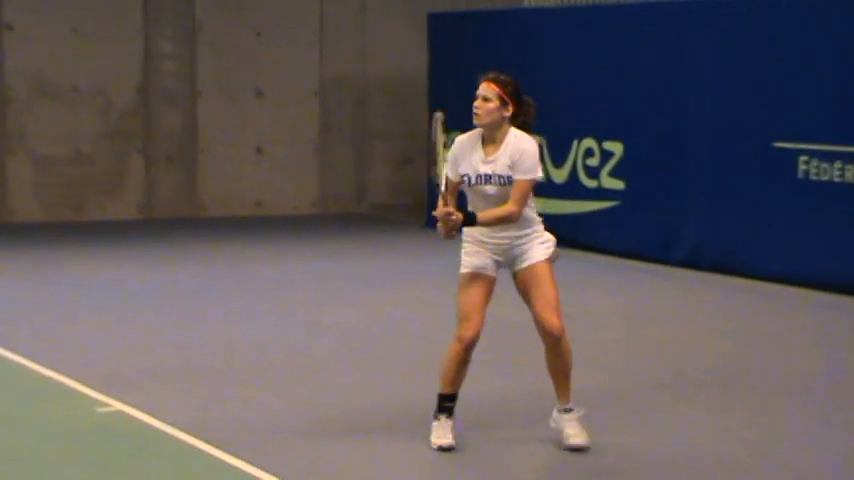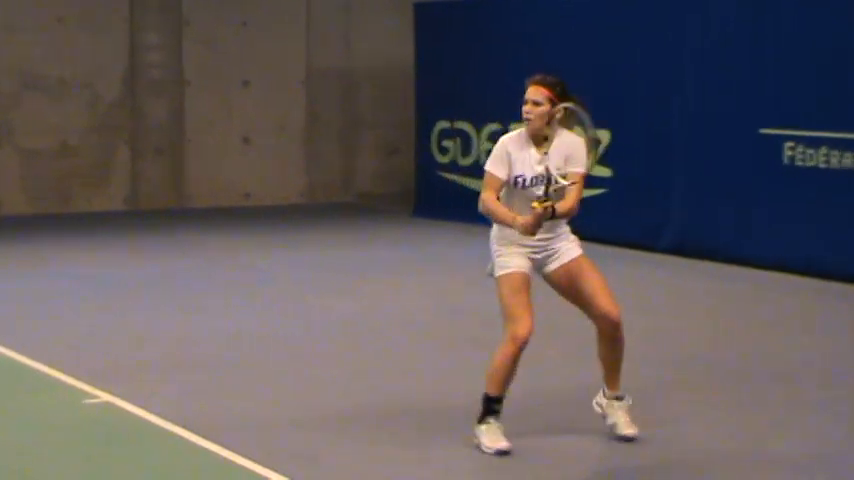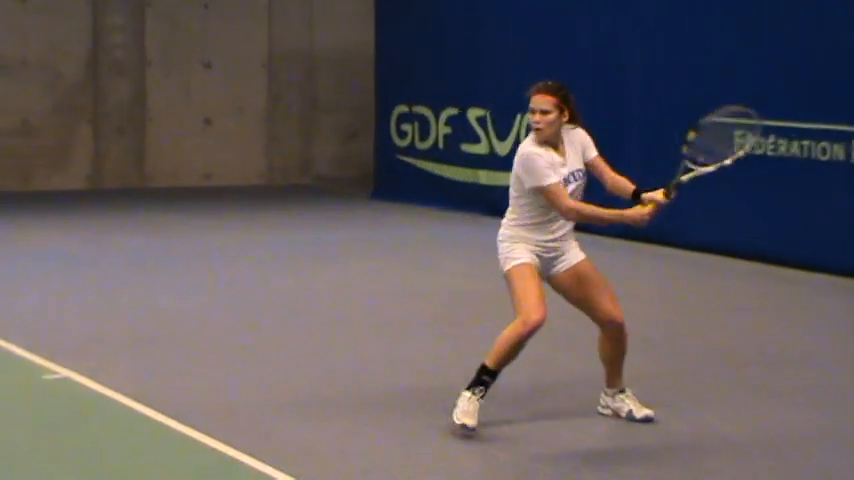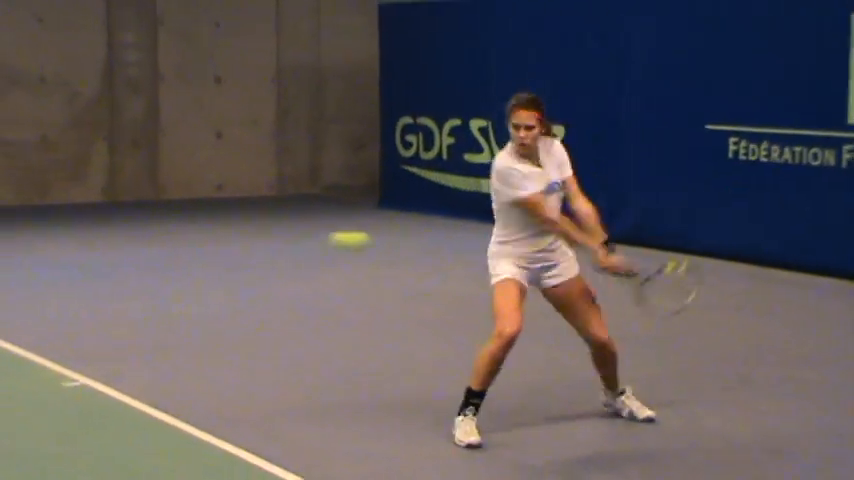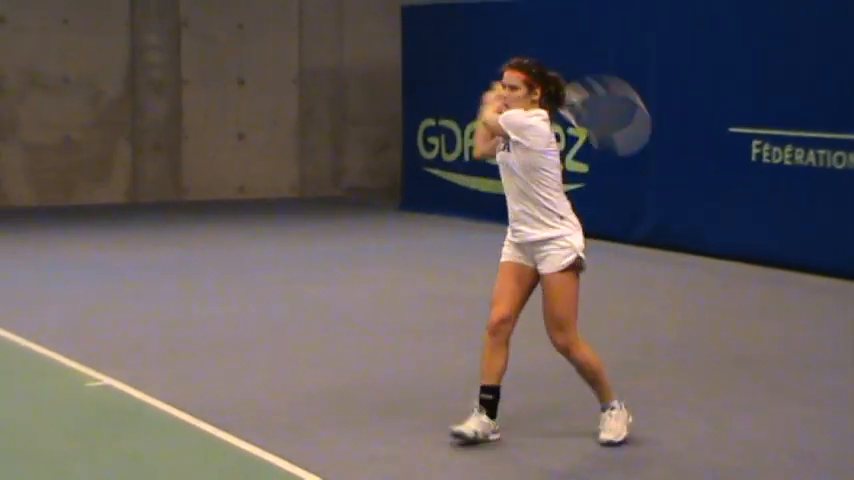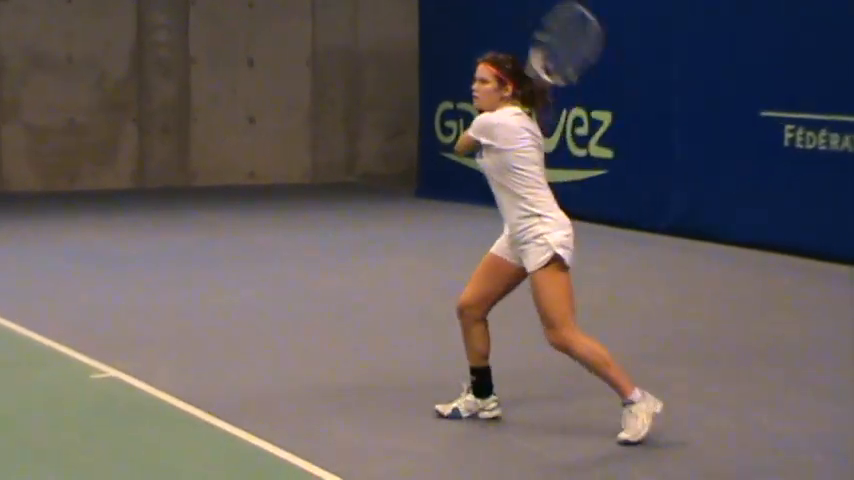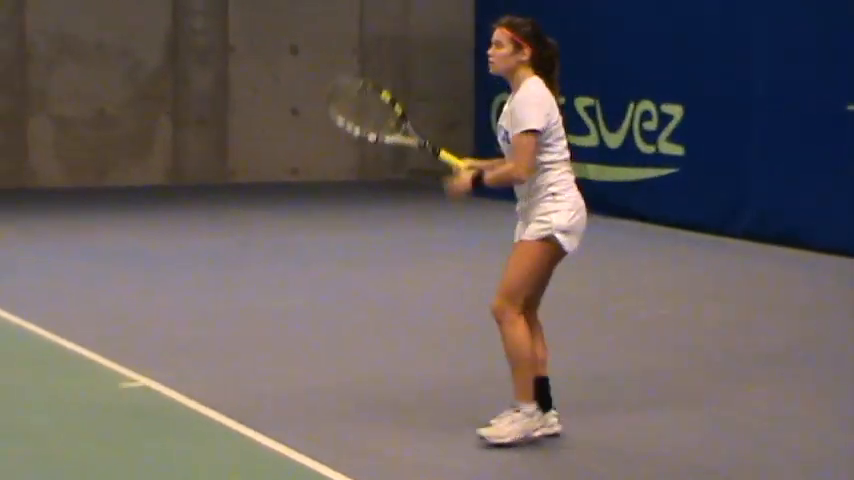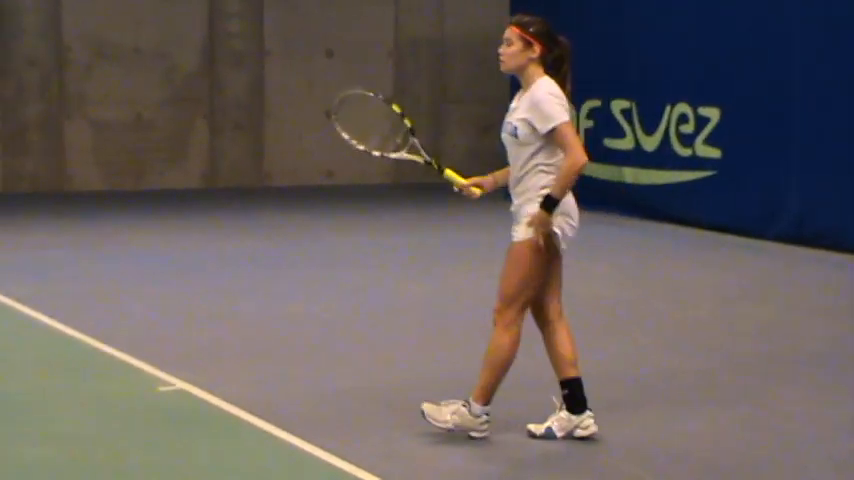
dt=0.3s
person 1, frame 1
left shoulder: (525, 146)
right shoulder: (462, 145)
left elbow: (514, 209)
right elbow: (448, 197)
left wrist: (465, 219)
right wrist: (448, 219)
left hip: (527, 243)
right hip: (480, 247)
left knee: (552, 328)
right knee: (467, 335)
left ankle: (565, 413)
right ankle: (443, 414)
person 1, frame 2
left shoulder: (572, 143)
right shoulder: (508, 144)
left elbow: (571, 197)
right elbow: (487, 202)
left wrist: (552, 209)
right wrist: (519, 220)
left hip: (557, 244)
right hip: (512, 248)
left knee: (610, 318)
right knee: (519, 334)
left ankle: (612, 398)
right ankle: (488, 419)
person 1, frame 3
left shoulder: (577, 136)
right shoulder: (531, 154)
left elbow: (609, 177)
right elbow: (567, 209)
left wrist: (642, 196)
right wrist: (626, 217)
left hip: (561, 246)
right hip: (521, 244)
left knee: (613, 319)
right knee: (532, 318)
left ankle: (614, 394)
right ankle: (474, 392)
person 1, frame 4
left shoulder: (554, 149)
right shoulder: (505, 165)
left elbow: (579, 203)
right elbow: (548, 218)
left wrist: (602, 245)
right wrist: (599, 252)
left hip: (553, 258)
right hip: (510, 258)
left knee: (599, 337)
right knee: (506, 333)
left ankle: (616, 395)
right ankle: (467, 412)
person 1, frame 5
left shoulder: (526, 122)
right shoulder: (512, 130)
left elbow: (491, 121)
right elbow: (483, 150)
left wrist: (491, 109)
right wrist: (493, 109)
left hip: (556, 240)
right hip: (520, 240)
left knee: (564, 339)
right knee: (497, 322)
left ankle: (613, 408)
right ankle: (485, 416)
person 1, frame 6
left shoulder: (492, 124)
right shoulder: (519, 121)
left elbow: (464, 146)
left hip: (542, 235)
right hip: (518, 235)
left knee: (561, 335)
right knee: (469, 307)
left ankle: (636, 401)
right ankle: (481, 397)
person 1, frame 7
left shoulder: (530, 97)
right shoulder: (524, 95)
left elbow: (522, 170)
left wrist: (473, 179)
right wrist: (482, 165)
left hip: (554, 212)
right hip: (537, 214)
left knee: (507, 308)
right knee: (519, 312)
left ankle: (529, 411)
person 1, frame 8
left shoulder: (544, 95)
right shoulder: (527, 96)
left elbow: (576, 158)
left wrist: (547, 207)
right wrist: (489, 181)
left hip: (542, 219)
right hip: (536, 217)
left knee: (506, 314)
right knee: (549, 314)
